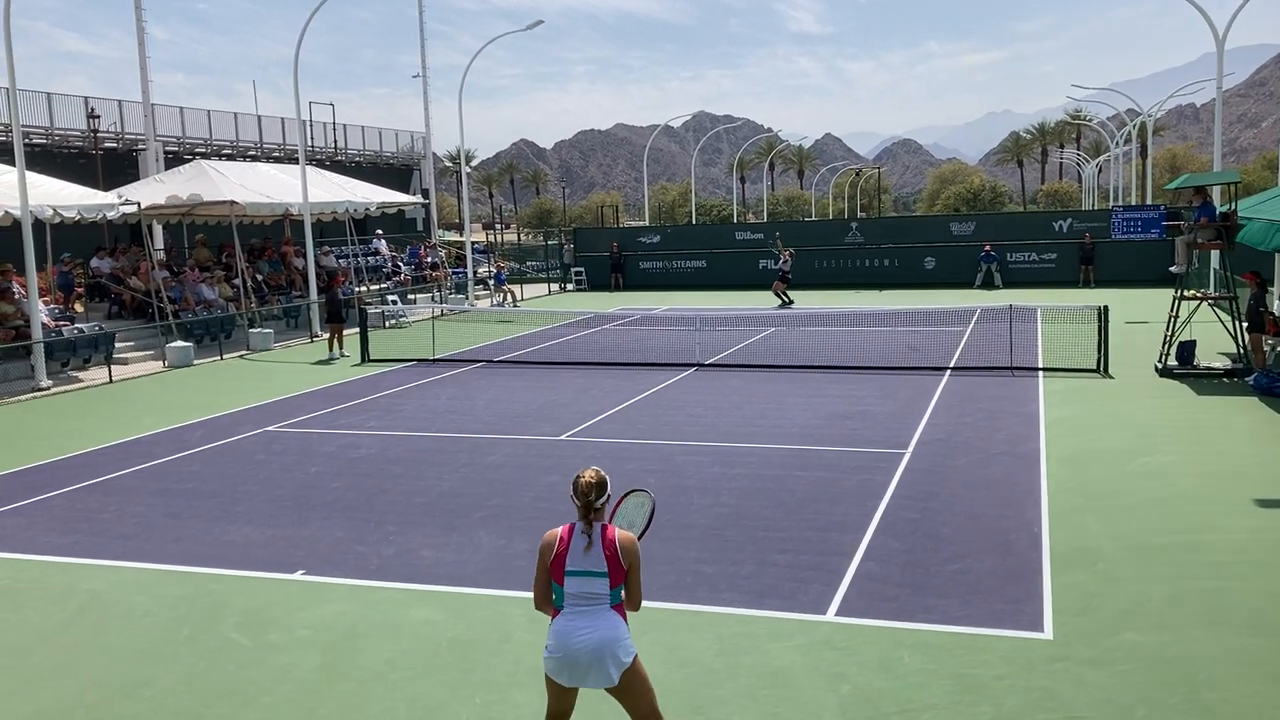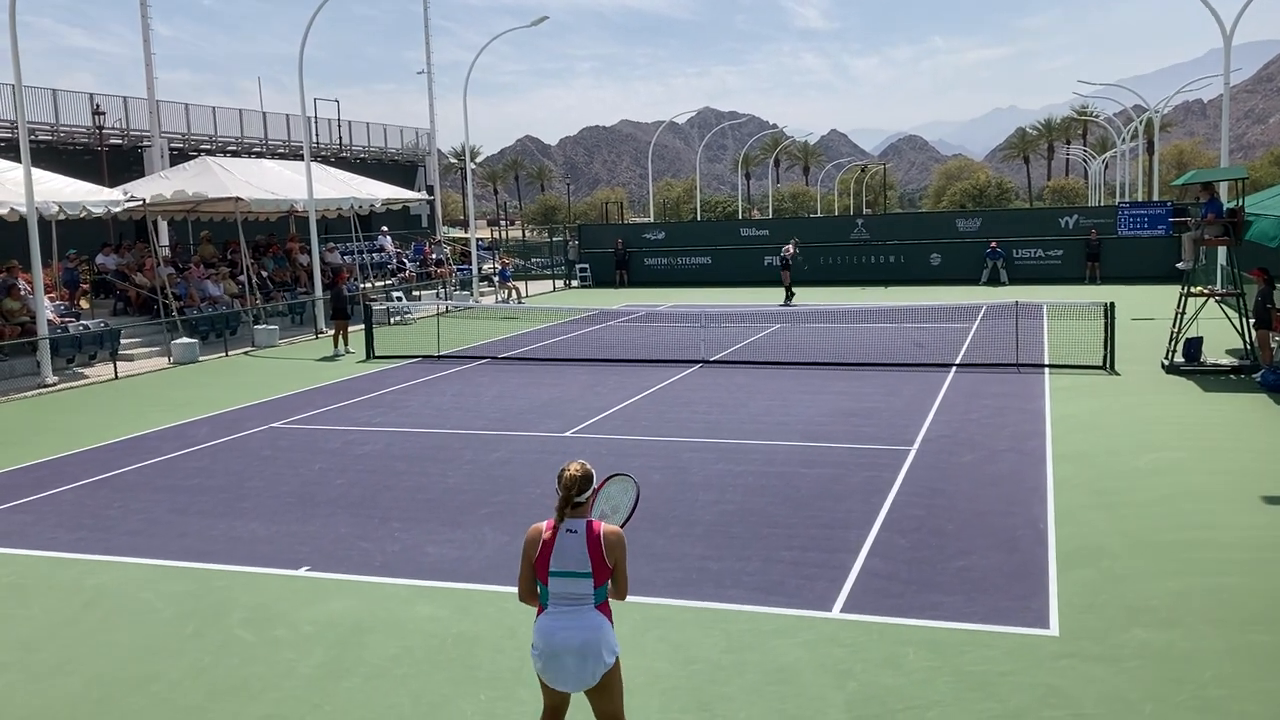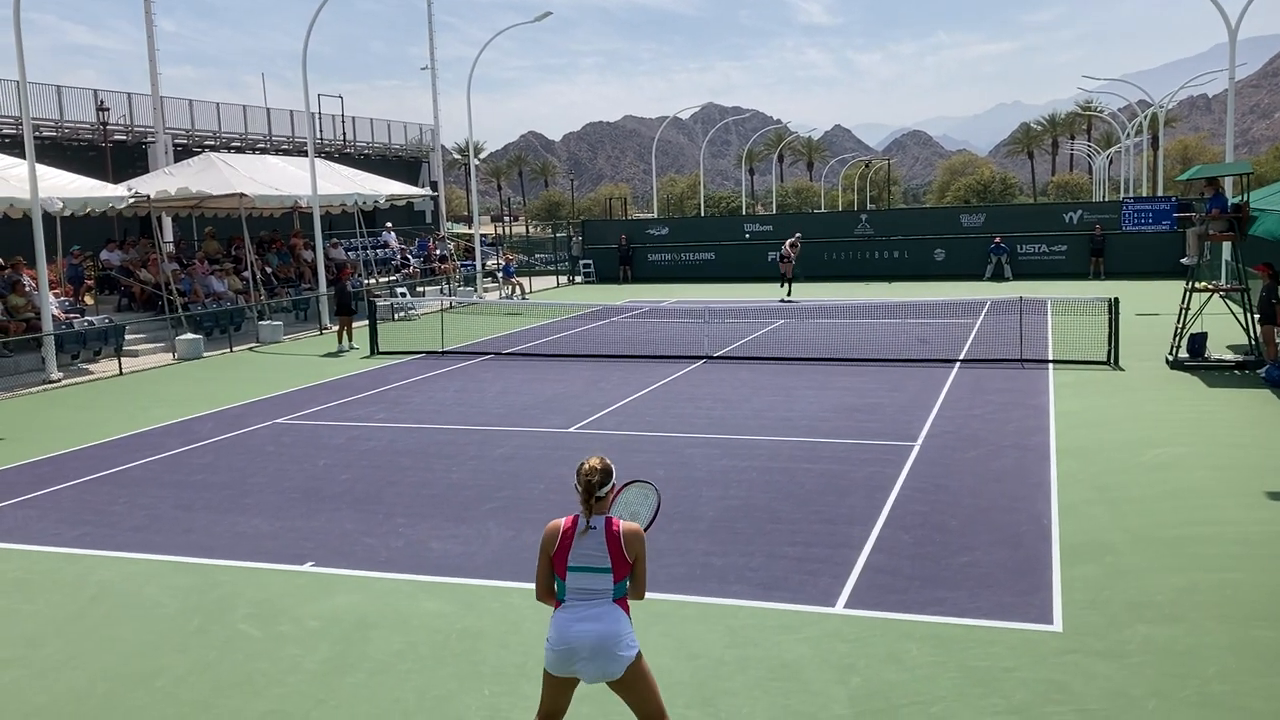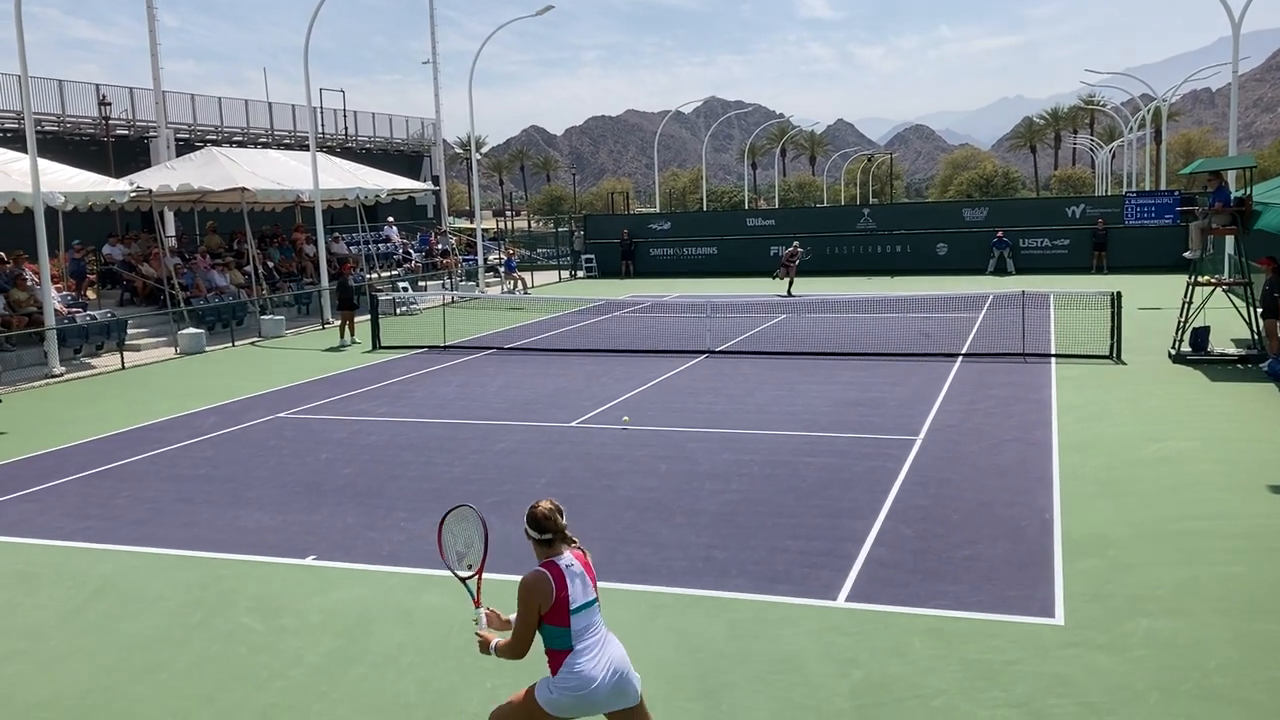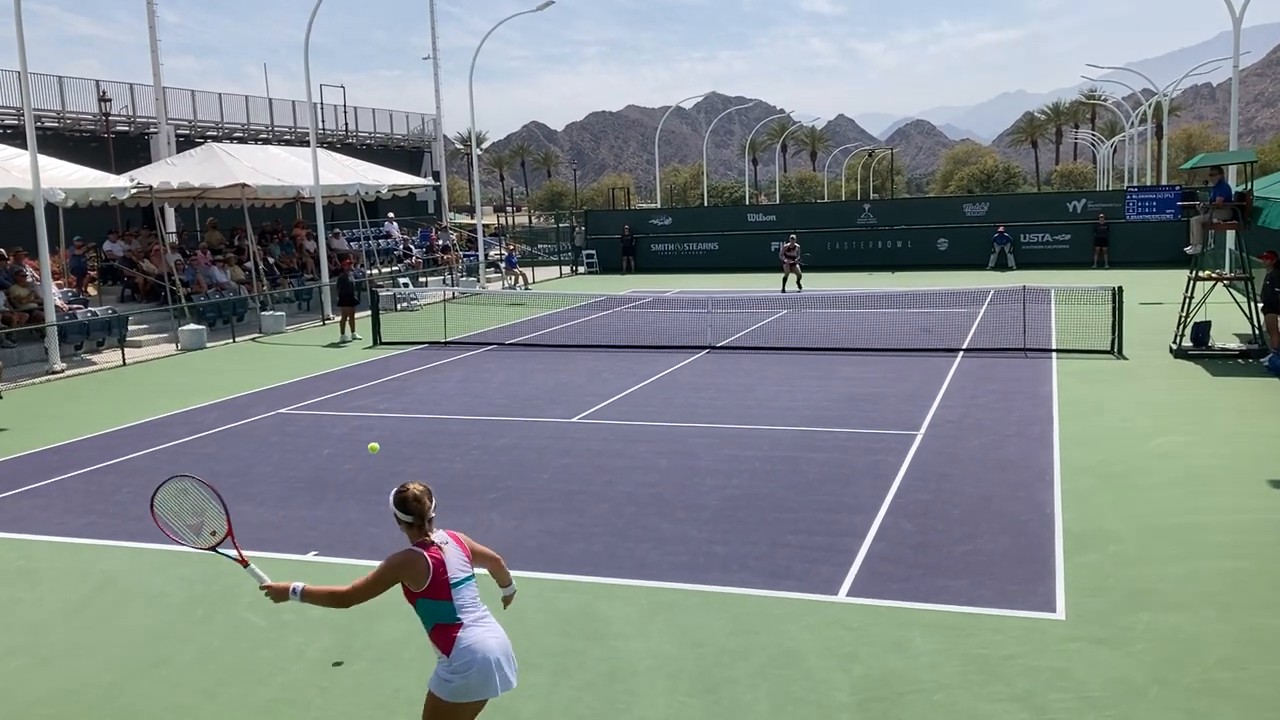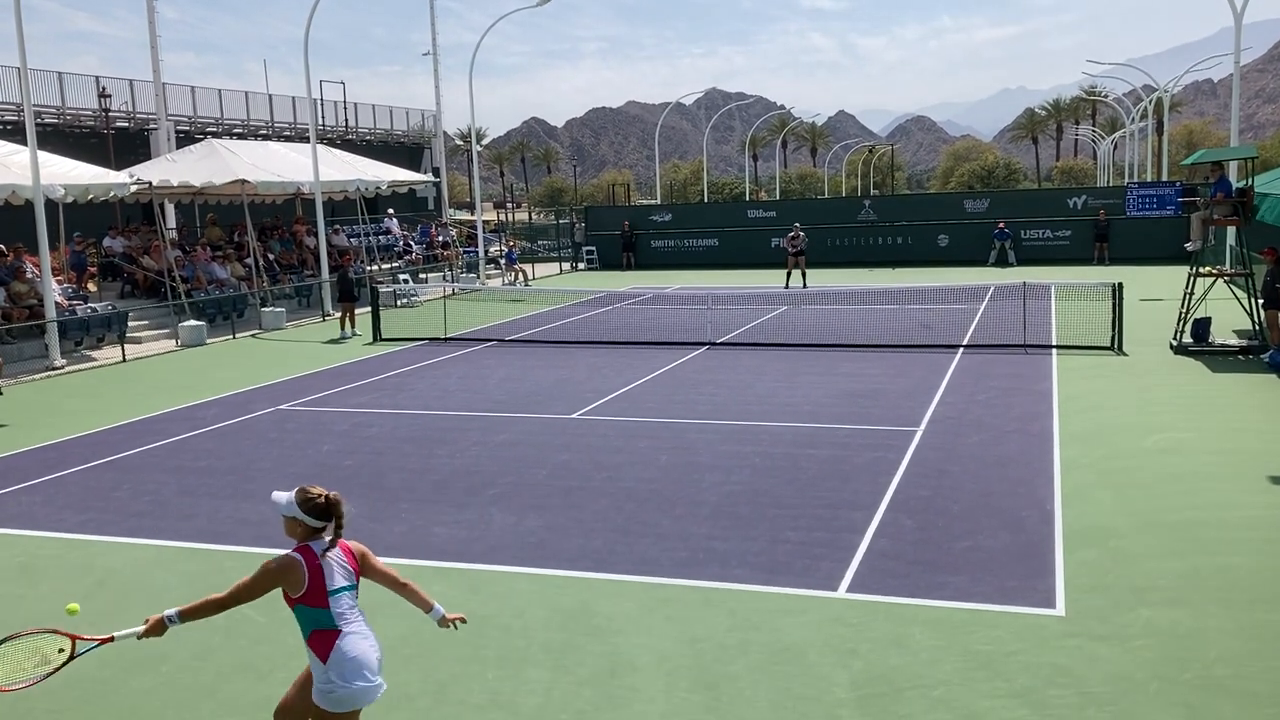
dt=0.3s
person 1, frame 1
left shoulder: (552, 540)
right shoulder: (626, 542)
left elbow: (541, 603)
right elbow: (634, 603)
left hip: (562, 641)
right hip: (612, 642)
person 1, frame 2
left shoulder: (536, 535)
right shoulder: (612, 537)
left elbow: (525, 594)
right elbow: (619, 593)
left hip: (549, 640)
right hip: (595, 642)
person 1, frame 3
left shoulder: (554, 531)
right shoulder: (631, 534)
left elbow: (542, 594)
right elbow: (638, 592)
left hip: (565, 638)
right hip: (614, 638)
person 1, frame 4
left shoulder: (535, 582)
right shoulder: (582, 559)
left elbow: (518, 650)
left wrist: (492, 644)
right wrist: (514, 621)
left hip: (575, 688)
right hip: (618, 671)
person 1, frame 5
left shoulder: (408, 560)
right shoulder: (456, 540)
left elbow: (346, 597)
right elbow: (495, 561)
left wrist: (294, 591)
right wrist: (508, 589)
left hip: (466, 658)
right hip: (497, 647)
person 1, frame 6
left shoulder: (288, 566)
right shoulder: (349, 550)
left elbow: (225, 601)
right elbow: (402, 585)
left wrist: (169, 618)
right wrist: (439, 613)
left hip: (343, 669)
right hip: (360, 655)
